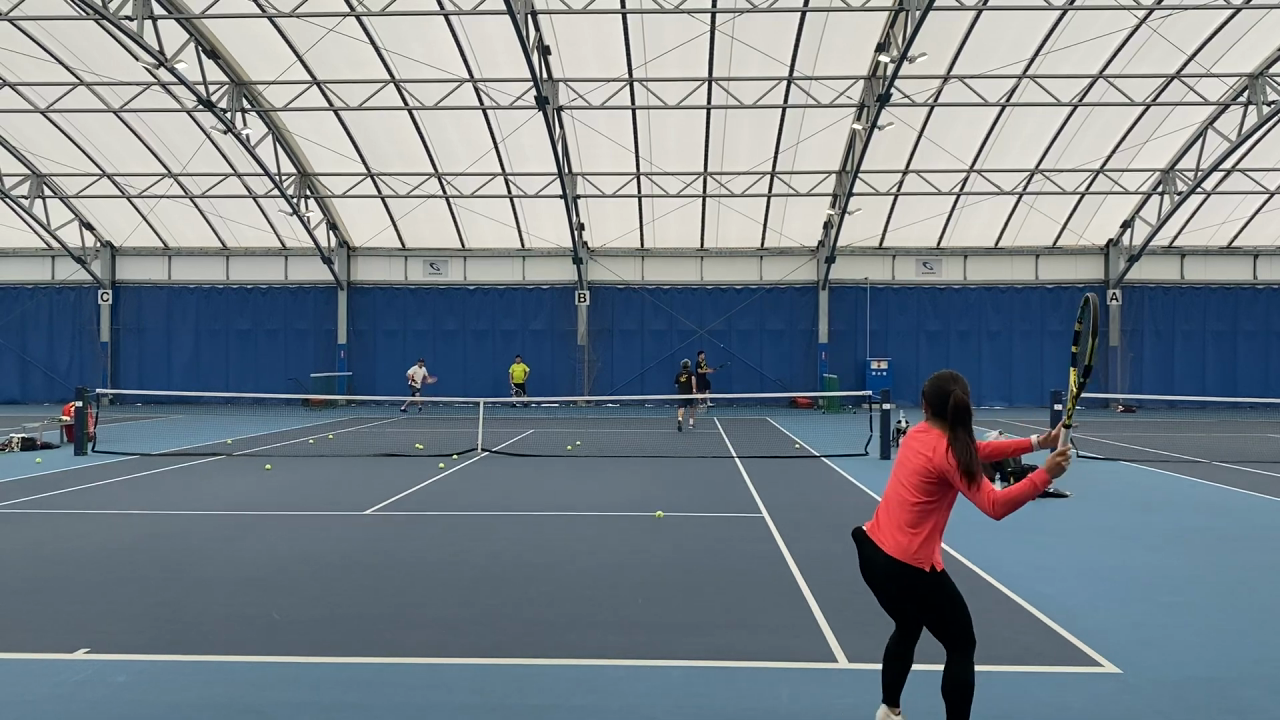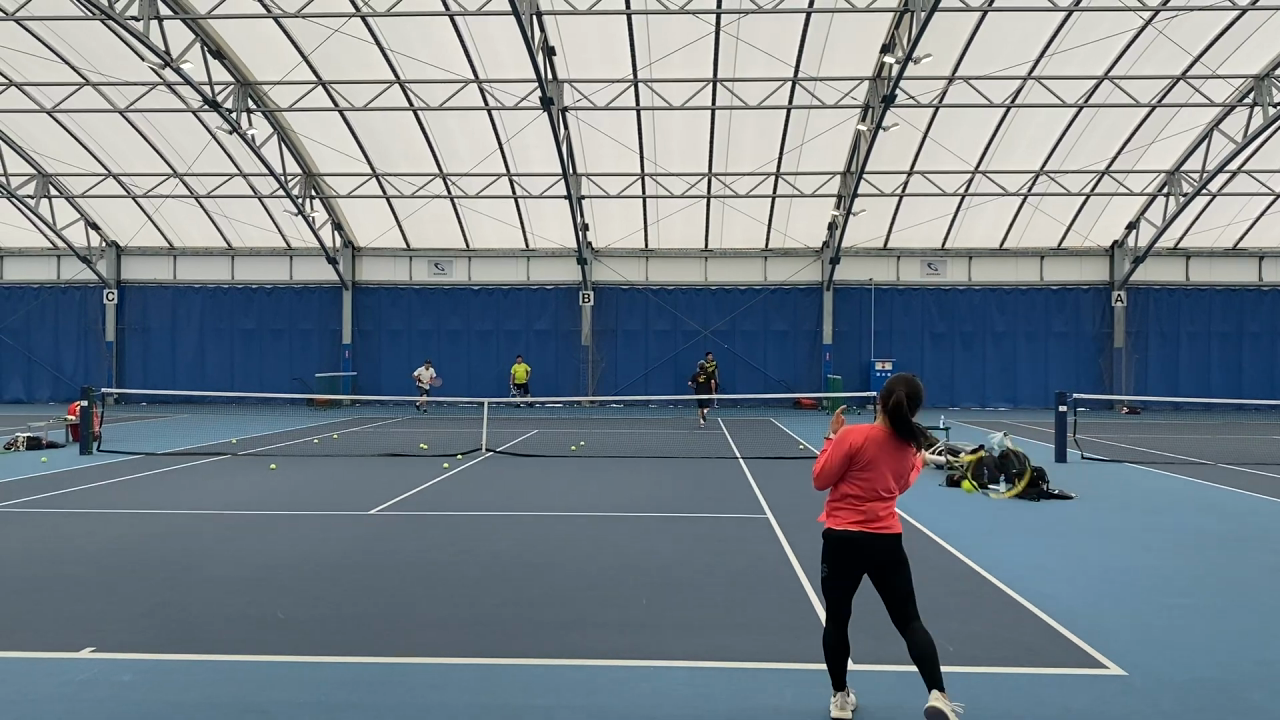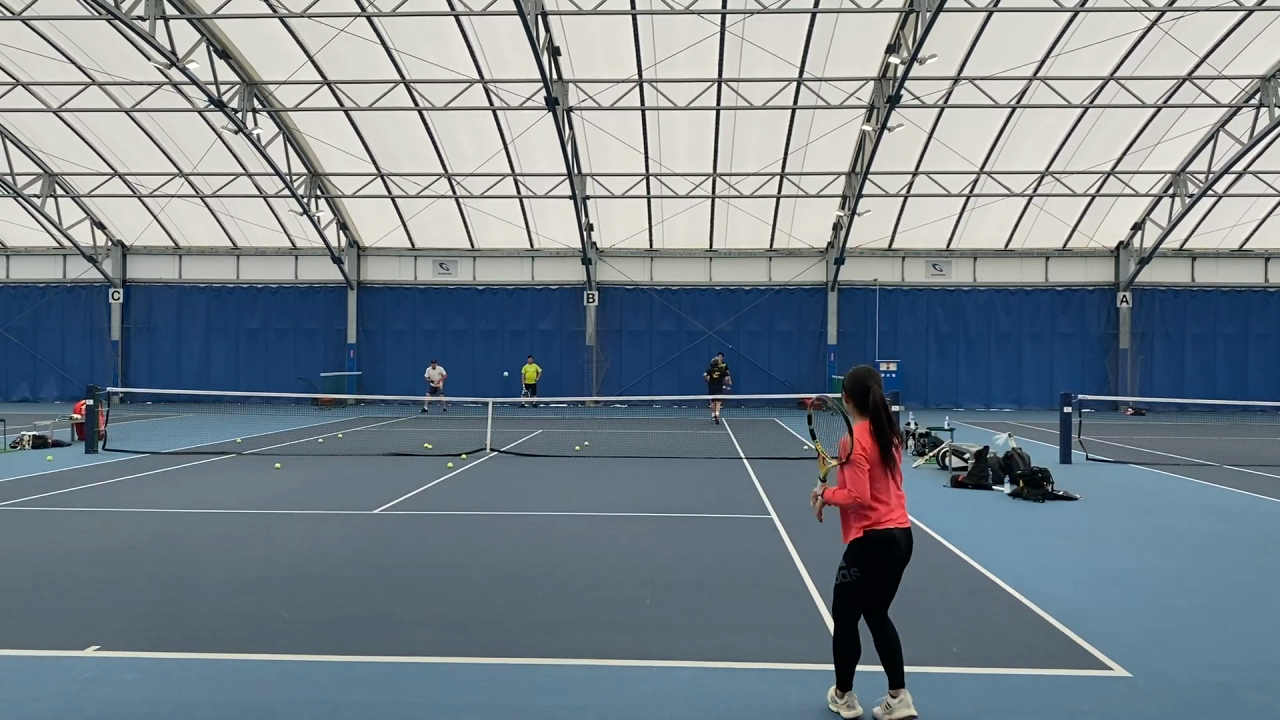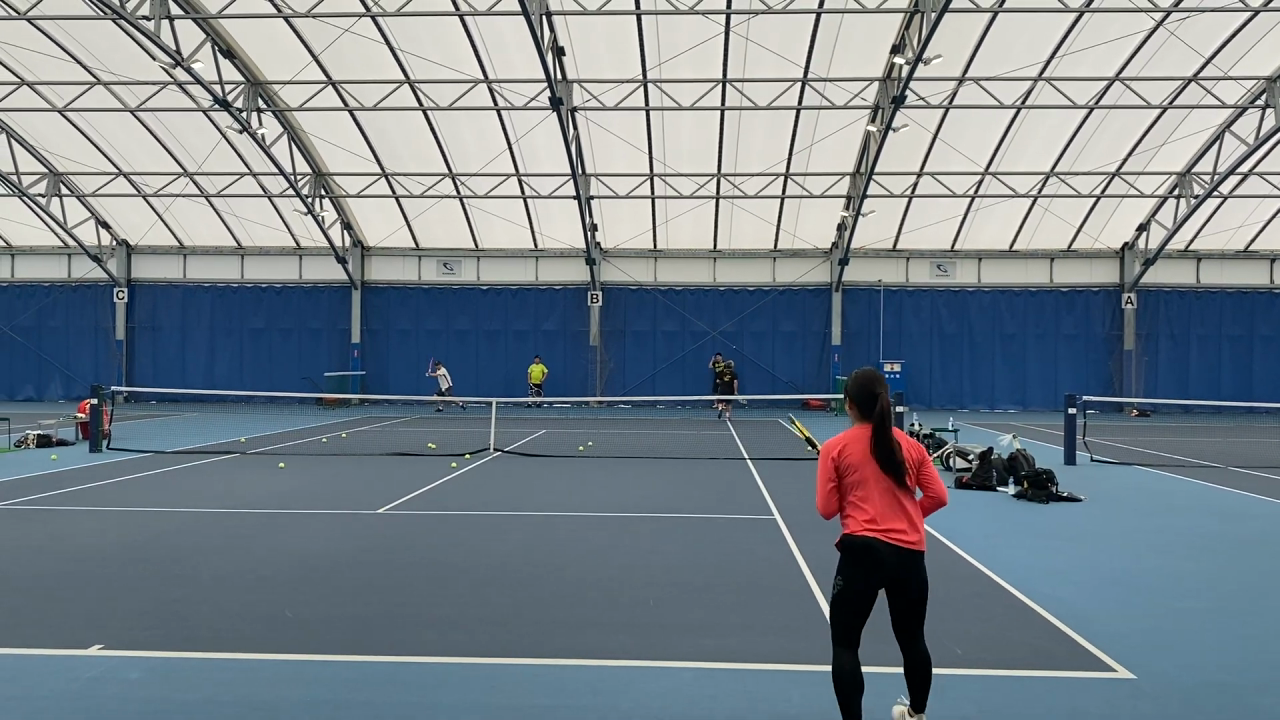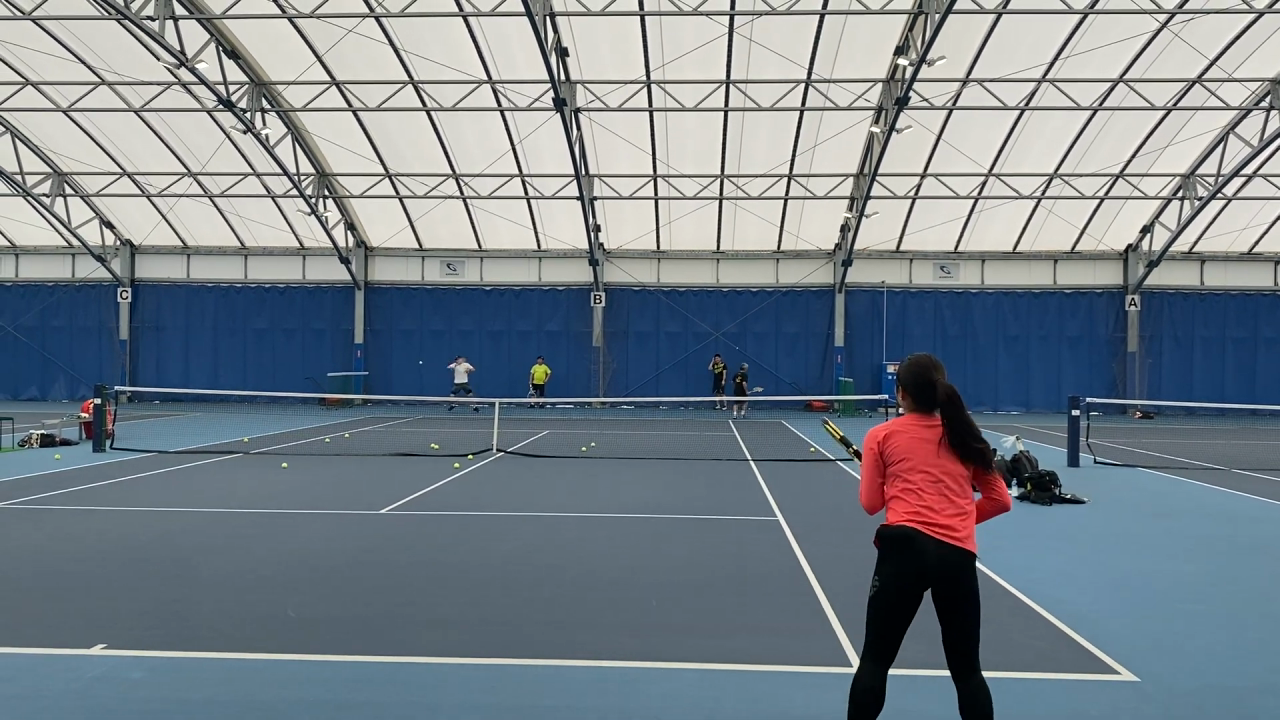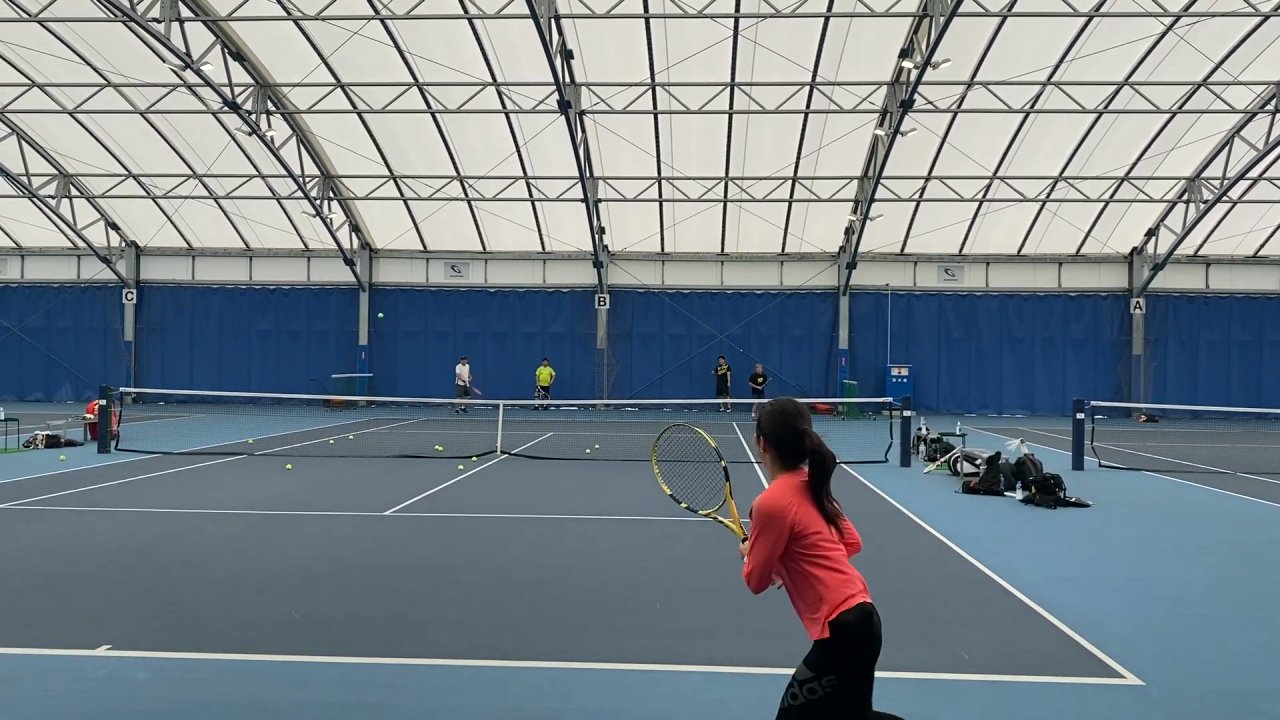
dt=0.5s
person 1, frame 1
left shoulder: (917, 433)
right shoulder: (948, 451)
left elbow: (972, 451)
right elbow: (994, 505)
left wrist: (1035, 443)
right wrist: (1045, 474)
left hip: (874, 552)
right hip: (912, 566)
left knee: (906, 629)
right knee: (961, 648)
person 1, frame 2
left shoulder: (852, 435)
right shoulder: (912, 448)
left elbow: (820, 480)
left wrist: (831, 440)
left hip: (843, 539)
right hip: (887, 542)
left knee: (837, 619)
right knee: (909, 622)
person 1, frame 3
left shoulder: (854, 442)
right shoulder: (888, 435)
left elbow: (858, 497)
left wrist: (826, 494)
right wrist: (833, 488)
left hip: (872, 541)
right hip: (900, 536)
left knee: (844, 617)
right knee: (876, 614)
person 1, frame 4
left shoulder: (834, 449)
right shoulder: (911, 447)
left elbow: (826, 509)
right elbow: (938, 498)
left hip: (863, 552)
right hip: (910, 554)
left knee: (845, 645)
right knee: (912, 640)
person 1, frame 5
left shoulder: (881, 435)
right shoulder: (965, 441)
left elbow: (870, 502)
right elbow: (1001, 501)
left hip: (904, 547)
right hip: (958, 557)
left knee: (874, 660)
right knee: (967, 669)
person 1, frame 6
left shoulder: (770, 504)
right shoulder: (813, 487)
left elbow: (756, 582)
right elbow: (852, 542)
left wrist: (749, 550)
left hip: (843, 631)
right hip: (854, 617)
